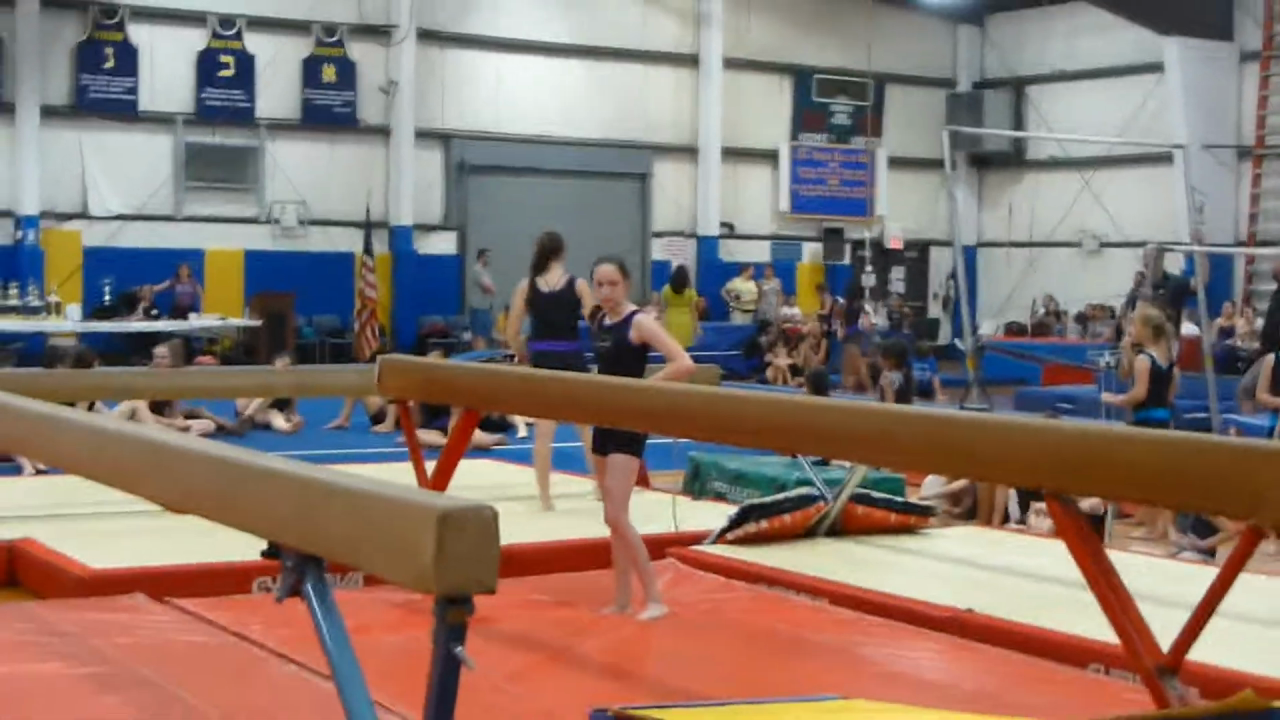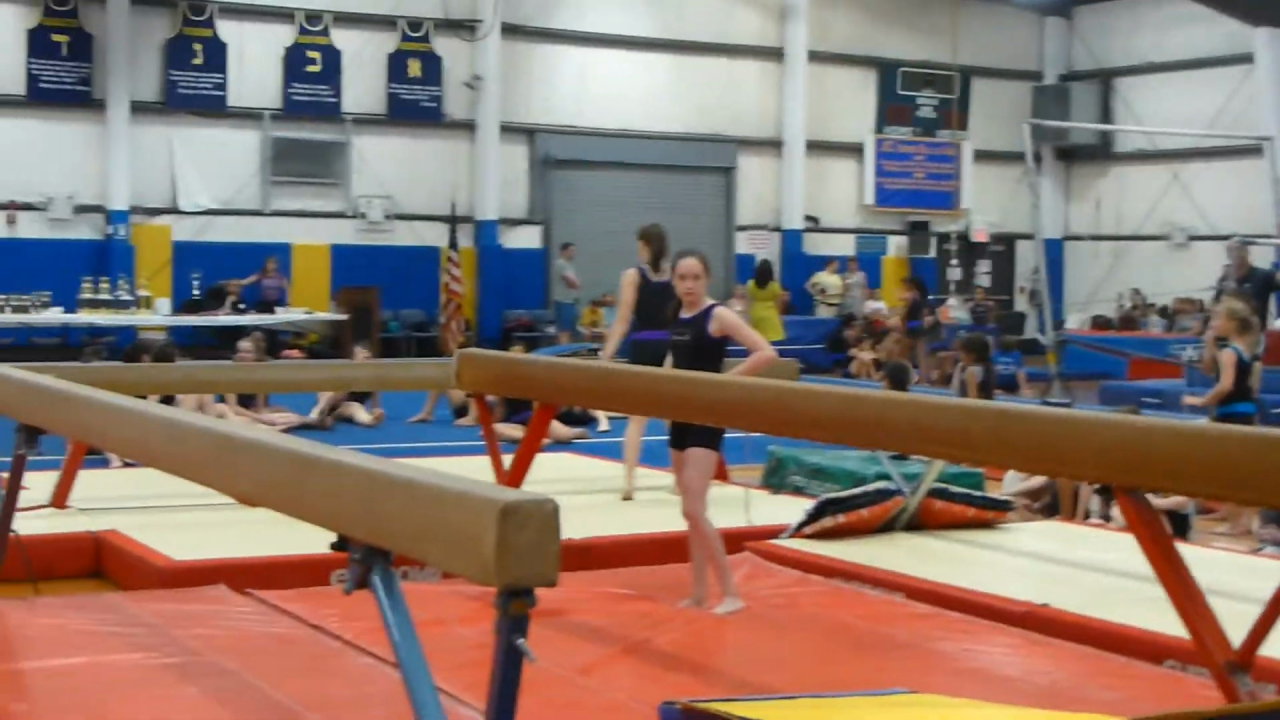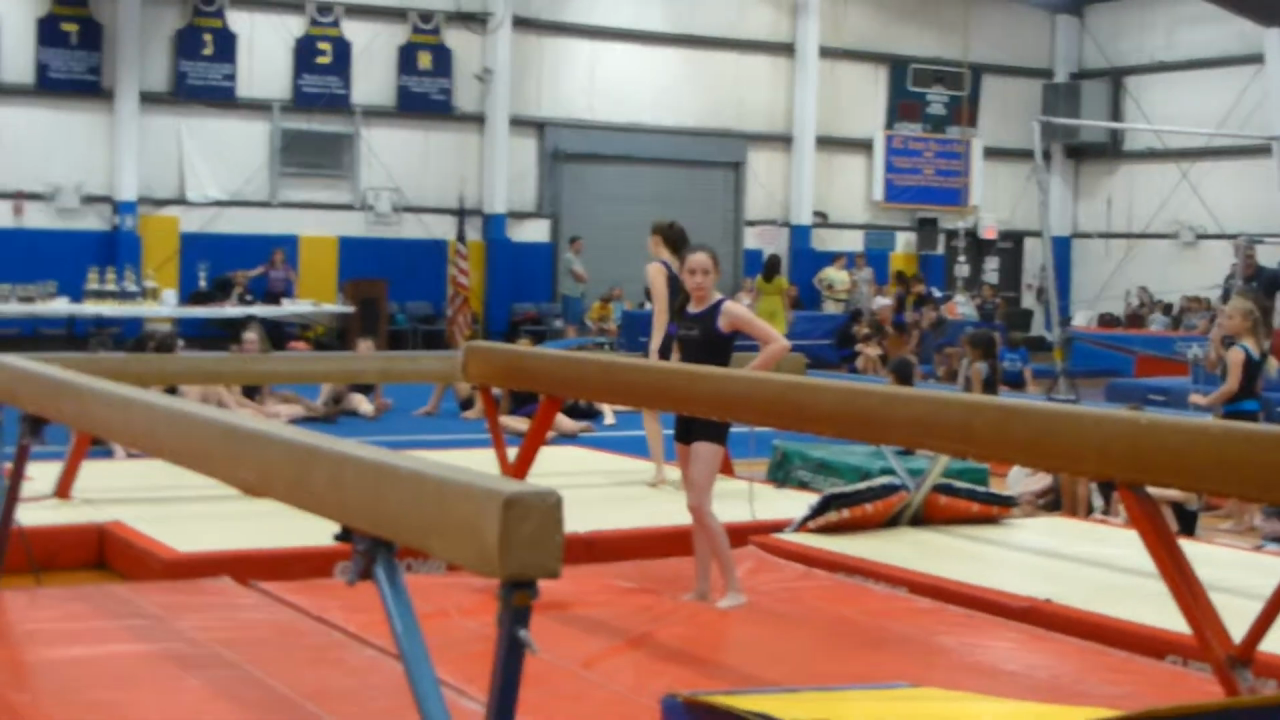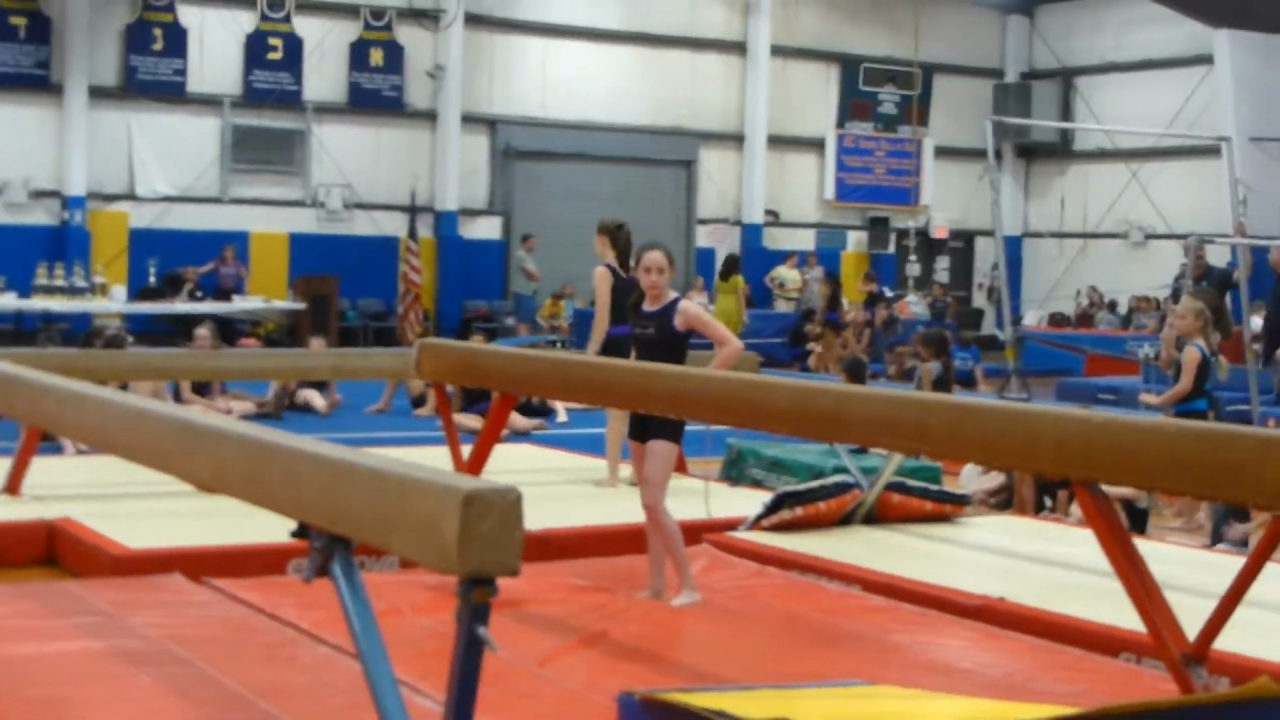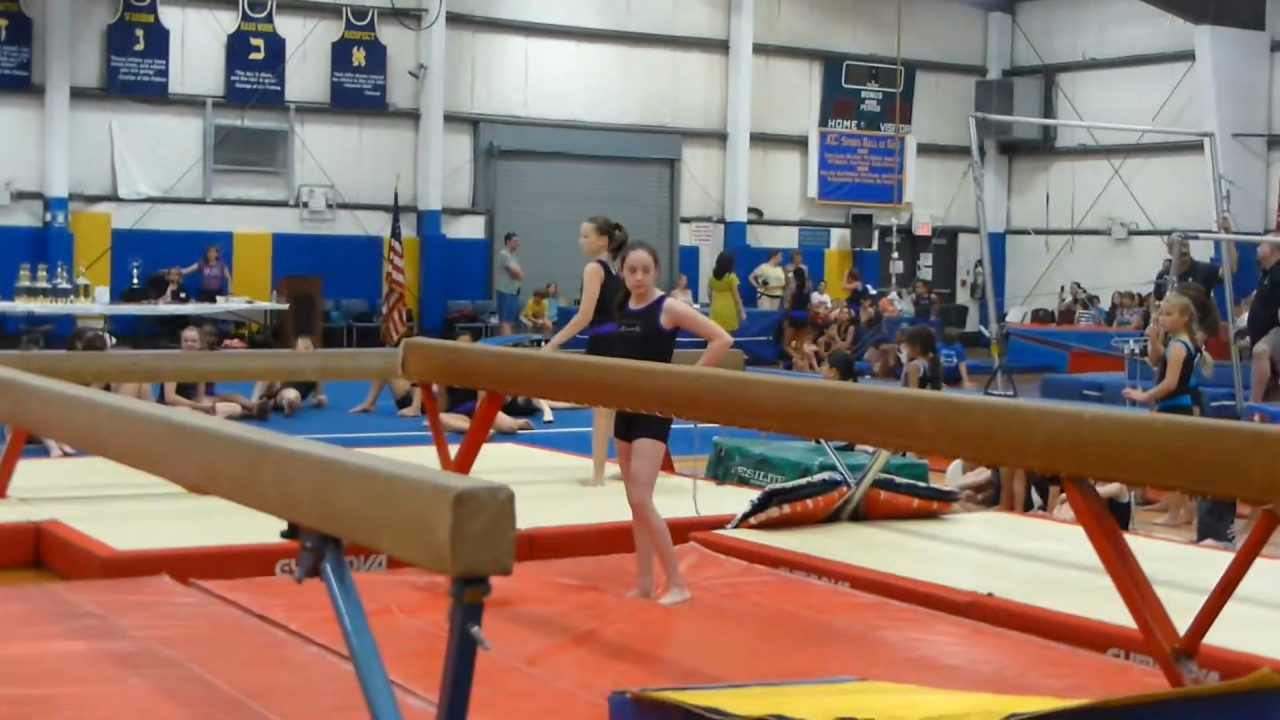
dt=0.3s
person 1, frame 1
left shoulder: (639, 322)
right shoulder: (599, 322)
left elbow: (685, 365)
left hip: (629, 424)
right hip: (603, 421)
left knee: (616, 517)
right knee: (613, 519)
left ankle: (654, 598)
right ankle: (622, 598)
person 1, frame 2
left shoulder: (718, 315)
right shoulder: (676, 317)
left elbow: (767, 354)
right hip: (679, 415)
left knee: (694, 510)
right knee: (689, 512)
left ankle: (730, 593)
right ankle: (698, 592)
person 1, frame 3
left shoulder: (728, 310)
right shoulder: (682, 311)
left elbow: (780, 344)
left wrist: (739, 378)
right hip: (685, 410)
left knee: (699, 505)
right knee: (695, 506)
left ankle: (734, 587)
right ankle: (702, 586)
person 1, frame 4
left shoulder: (683, 309)
right shoulder: (636, 309)
left elbow: (733, 346)
left hip: (669, 411)
right hip: (640, 408)
left knee: (654, 502)
right knee: (647, 505)
left ankle: (688, 585)
right ankle: (656, 583)
person 1, frame 5
left shoulder: (669, 308)
right shoulder: (622, 307)
left elbow: (723, 339)
left hip: (655, 409)
right hip: (625, 408)
left knee: (642, 501)
right knee: (634, 503)
left ankle: (677, 583)
right ankle: (645, 582)
person 2, frame 1
left shoulder: (525, 286)
right shoulder: (578, 284)
left elbow: (512, 333)
left wrist: (522, 353)
left hip: (542, 360)
right hip: (572, 358)
left knee: (543, 432)
right knee: (588, 423)
left ankle: (545, 497)
person 2, frame 2
left shoulder: (632, 275)
left elbow: (623, 318)
left wrist: (607, 352)
left hip: (643, 348)
right hip: (672, 348)
left knee: (637, 418)
left ankle: (629, 477)
person 2, frame 3
left shoulder: (655, 268)
left elbow: (661, 311)
left wrist: (653, 349)
left hip: (667, 343)
left knee: (649, 409)
left ankle: (660, 468)
person 2, frame 4
left shoulder: (602, 272)
right shoulder: (633, 270)
left elbow: (602, 319)
left wrist: (591, 352)
left hip: (617, 343)
left knee: (615, 412)
left ankle: (613, 475)
person 2, frame 5
left shoulder: (594, 268)
right shoulder: (616, 267)
left elbow: (585, 316)
left wrist: (553, 342)
left hip: (602, 342)
left knee: (602, 411)
left ankle: (598, 474)
person 3, frame 1
left shoulder: (1142, 358)
right shoulder: (1166, 355)
left elbow: (1139, 393)
left wrist: (1116, 400)
left hip: (1146, 420)
right hip: (1163, 417)
left ankle: (1153, 525)
right ankle: (1161, 521)
person 3, frame 2
left shoulder: (1228, 352)
right shoulder: (1249, 349)
left elbow: (1225, 386)
left wrist: (1201, 401)
left hip: (1231, 415)
right hip: (1247, 412)
left ankle: (1236, 522)
right ankle: (1243, 516)
person 3, frame 3
left shoulder: (1236, 351)
right shoulder: (1257, 347)
left elbow: (1231, 386)
left wrist: (1207, 401)
right wrist: (1216, 344)
left hip: (1237, 412)
right hip: (1251, 410)
left ankle: (1240, 518)
right ankle: (1244, 513)
person 3, frame 4
left shoulder: (1191, 350)
right shoulder: (1203, 346)
left elbow: (1184, 386)
left wrist: (1158, 400)
right wrist: (1169, 346)
left hip: (1189, 412)
right hip: (1200, 409)
person 3, frame 5
left shoulder: (1176, 346)
right shoulder: (1187, 342)
left elbow: (1170, 382)
right elbow: (1157, 361)
left wrist: (1144, 396)
right wrist: (1155, 340)
left hip: (1174, 407)
right hip: (1183, 405)
left ankle: (1176, 512)
right ankle: (1178, 507)
